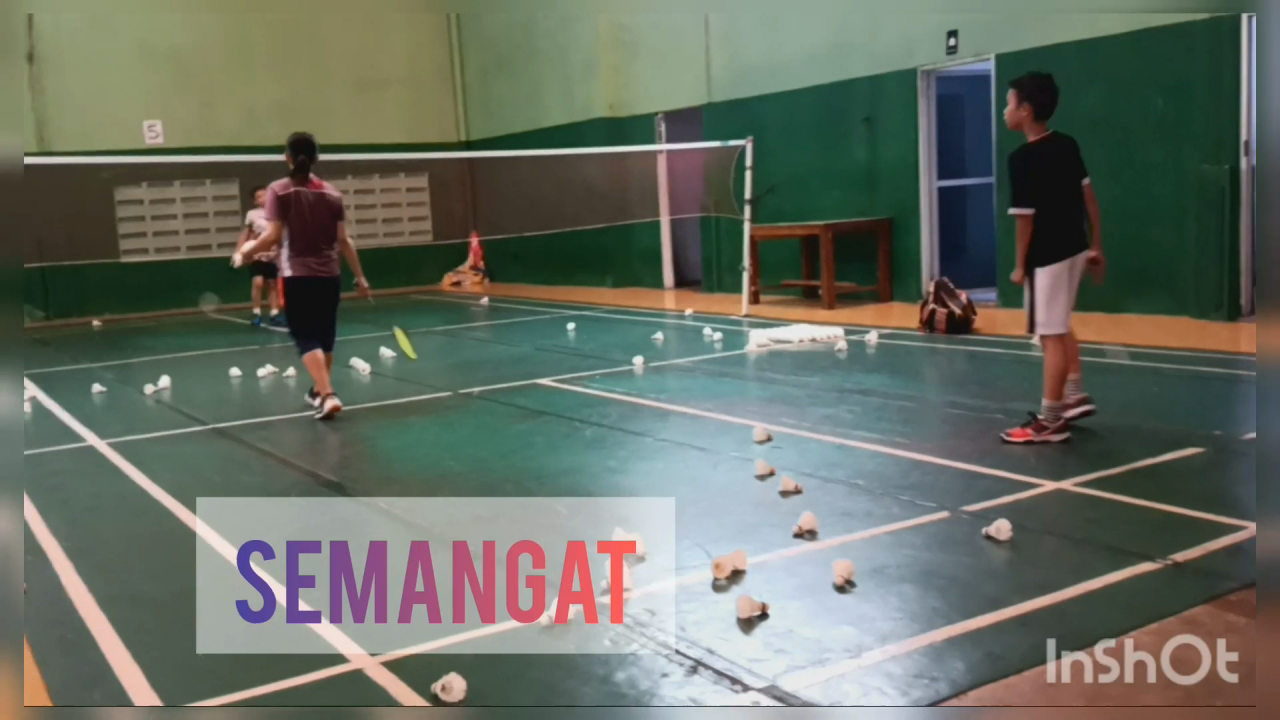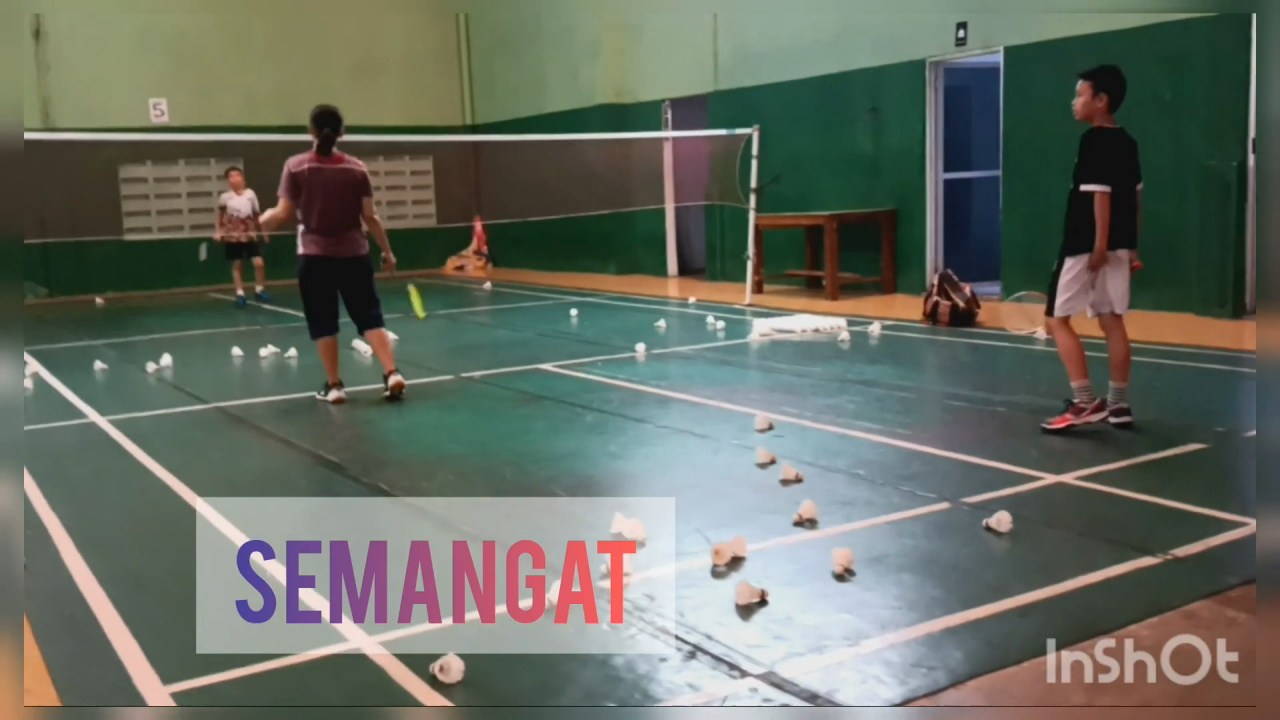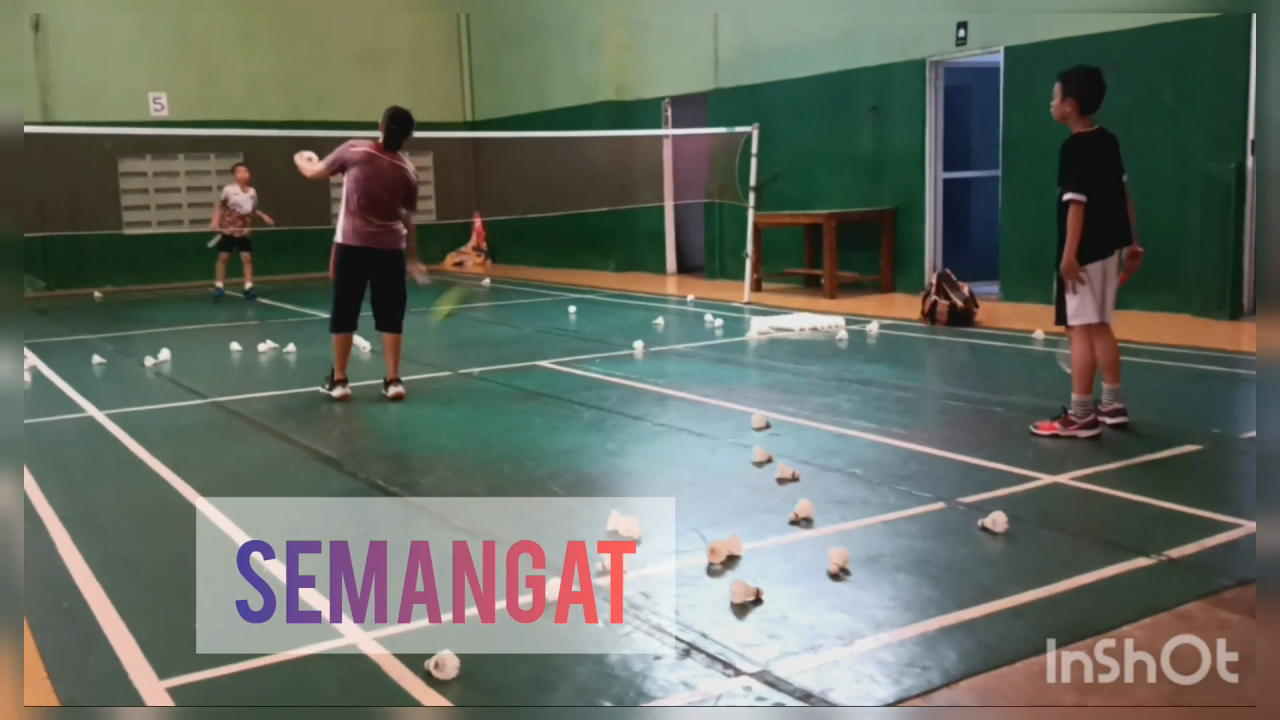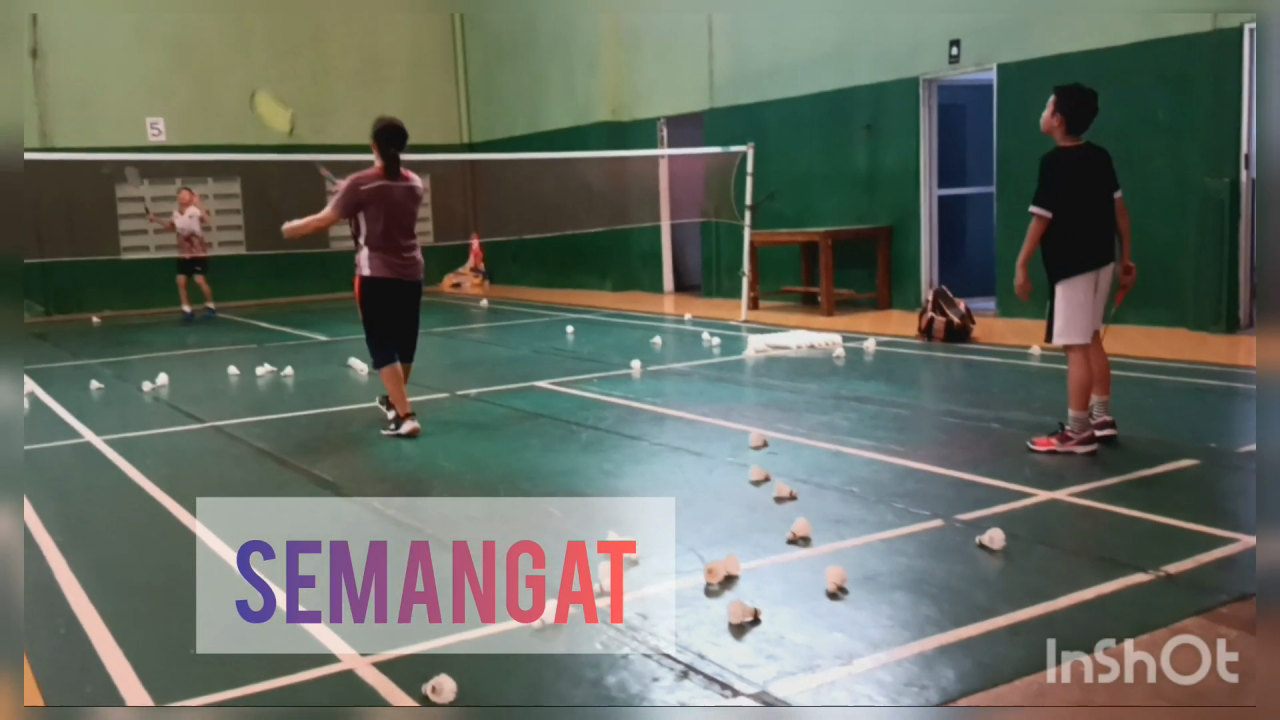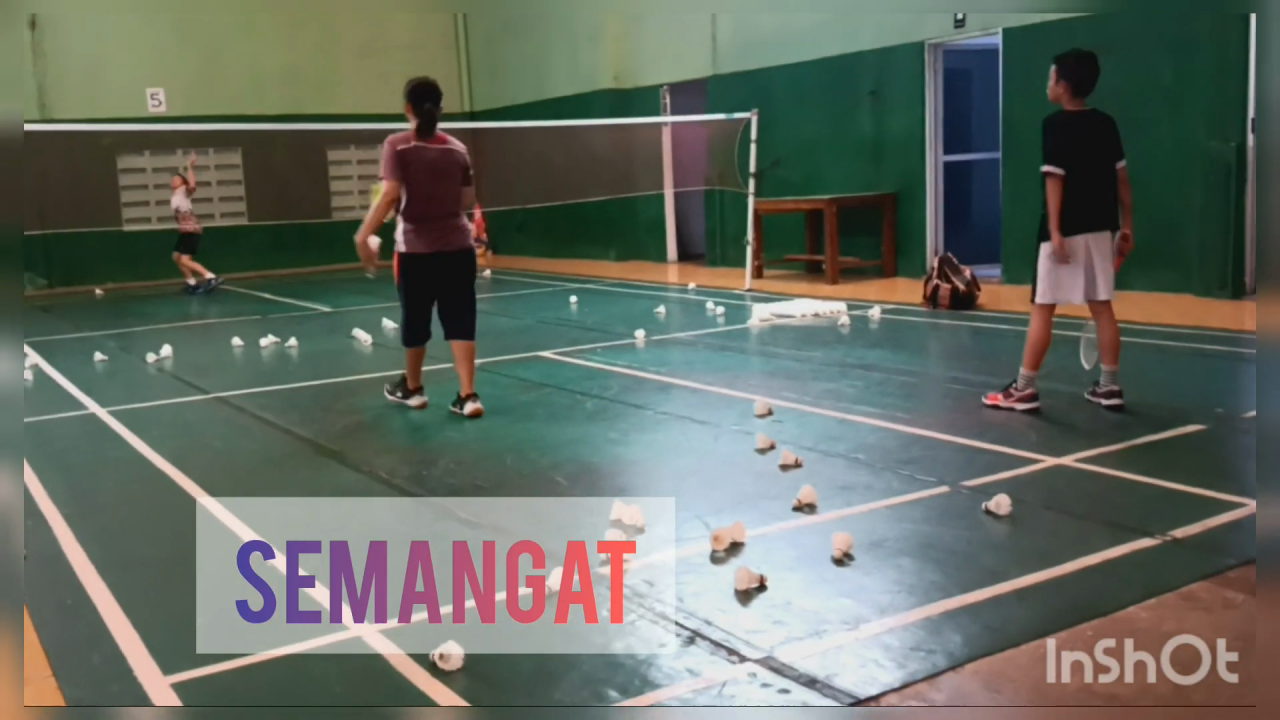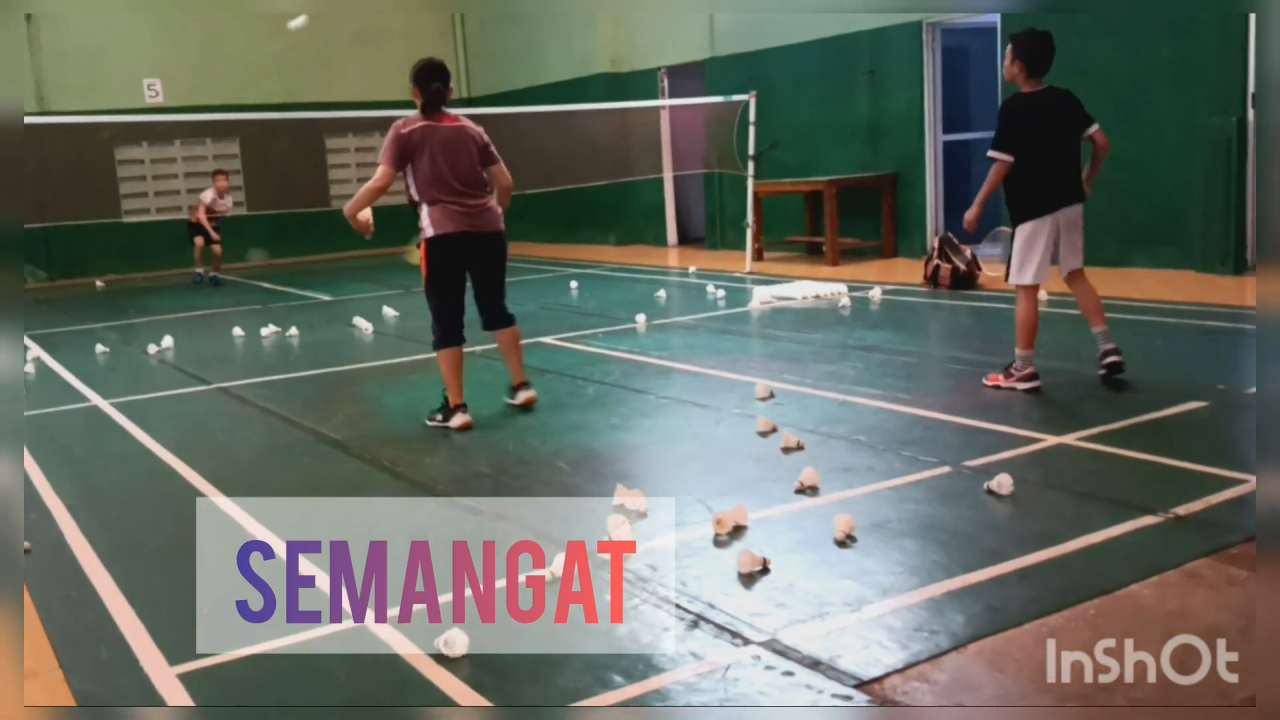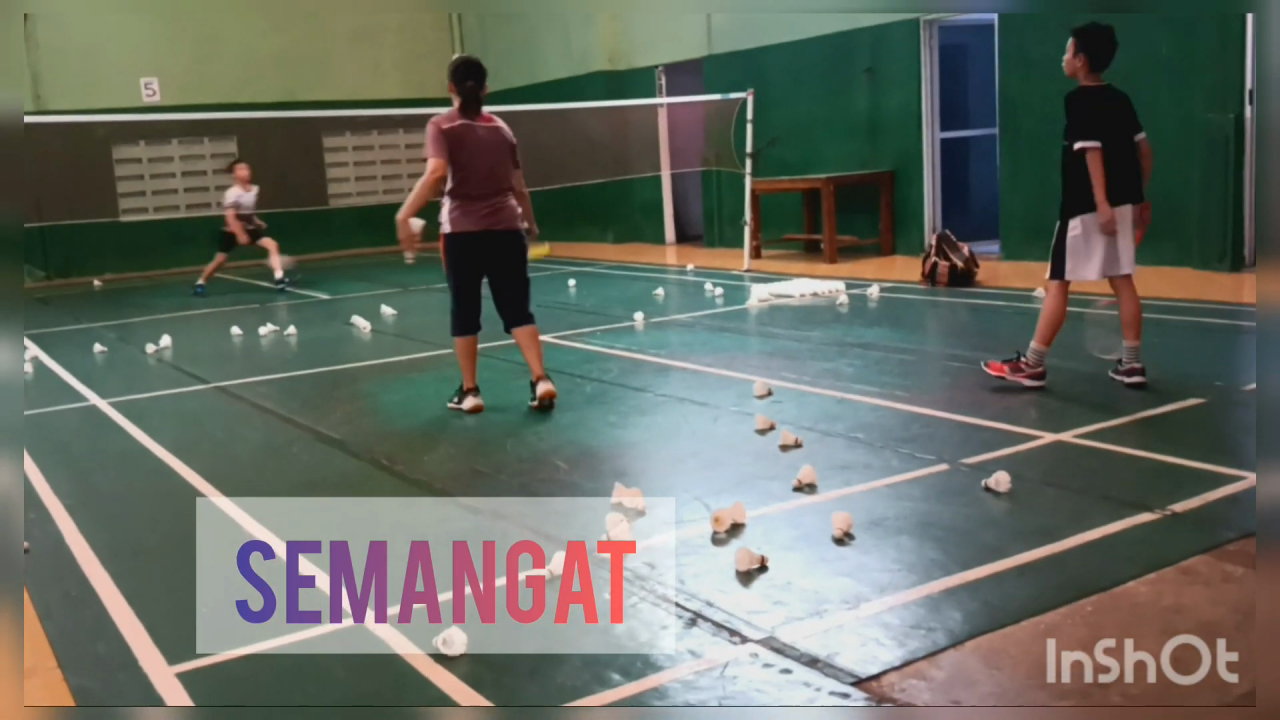
dt=0.7s
person 1, frame 1
left shoulder: (1022, 159)
right shoulder: (1067, 145)
left elbow: (1025, 218)
right elbow: (1088, 197)
left wrist: (1020, 265)
right wrist: (1095, 246)
left hip: (1047, 255)
right hip: (1073, 249)
left knee: (1050, 335)
right knee: (1058, 328)
left ankle: (1050, 421)
right ankle: (1075, 396)
person 1, frame 2
left shoulder: (1093, 139)
right shoulder: (1127, 142)
left elbow: (1100, 195)
right elbow: (1135, 197)
left wrist: (1100, 244)
right wrist: (1130, 247)
left hip: (1085, 247)
right hip: (1119, 246)
left knee: (1057, 320)
right knee: (1111, 322)
left ankle: (1085, 402)
right ankle: (1118, 403)
person 1, frame 3
left shoulder: (1074, 148)
right shoulder: (1108, 141)
left elbow: (1076, 204)
right elbow: (1124, 193)
left wrist: (1068, 255)
right wrist: (1132, 242)
left hip: (1085, 253)
right hip: (1109, 247)
left knee: (1079, 329)
right knee: (1100, 326)
left ankle: (1081, 416)
right ankle: (1112, 404)
person 1, frame 4
left shoulder: (1054, 162)
right shoulder: (1100, 157)
left elbow: (1041, 219)
right elbow: (1120, 209)
left wrist: (1021, 265)
right wrist: (1126, 257)
left hip: (1071, 265)
right hip: (1101, 260)
left knee: (1075, 346)
right knee: (1091, 339)
left ankle: (1078, 432)
right ankle: (1102, 417)
person 1, frame 5
left shoulder: (1056, 125)
right shoulder: (1107, 124)
left elbow: (1054, 180)
right elbow: (1122, 179)
left wrist: (1054, 232)
right wrist: (1126, 226)
left hip: (1067, 232)
right hip: (1100, 229)
left knee: (1043, 309)
right knee: (1102, 307)
left ankle: (1025, 389)
right ankle: (1109, 386)
person 1, frame 6
left shoulder: (1013, 108)
right shoulder: (1067, 100)
left elbow: (1002, 164)
right elbow: (1101, 142)
left wrist: (977, 206)
right wrist: (1086, 180)
left hip: (1032, 208)
right hip: (1069, 202)
left knee: (1026, 288)
right knee: (1076, 276)
left ankle: (1022, 369)
right ankle: (1107, 347)
person 1, frame 7
left shoulder: (1078, 100)
right shoulder: (1121, 99)
left elbow: (1092, 153)
right elbow: (1144, 151)
left wrist: (1100, 204)
right wrist: (1142, 198)
left hip: (1088, 207)
right hip: (1123, 203)
left knee: (1058, 284)
right knee: (1123, 281)
left ankle: (1033, 364)
right ankle: (1131, 363)
person 2, frame 1
left shoulder: (279, 190)
right shoulder: (331, 193)
left elbow: (273, 236)
right elbow: (343, 240)
left wrist: (248, 250)
right wrist: (359, 276)
left hip: (297, 274)
right hip: (328, 274)
left knee: (306, 336)
right knee: (324, 336)
left ankle: (327, 396)
right ankle: (319, 391)
person 2, frame 2
left shoulder: (296, 166)
right shoulder: (356, 168)
left elbow: (284, 213)
right elbow: (370, 217)
left wrist: (265, 218)
right wrist: (387, 251)
left hip: (315, 255)
right hip: (354, 254)
left knee: (323, 322)
right knee: (369, 315)
left ankle: (333, 386)
right ankle: (392, 373)
person 2, frame 3
left shoulder: (355, 149)
right shoulder: (408, 172)
left elbow: (314, 172)
right elbow: (407, 221)
left wrist: (301, 159)
right wrist: (413, 258)
left hip: (352, 244)
right hip: (391, 247)
left knee: (344, 315)
right knee: (390, 315)
left ankle: (338, 381)
right ankle: (393, 381)
person 2, frame 4
left shoulder: (360, 184)
right shoulder: (415, 184)
left elbow: (325, 220)
left wrist: (292, 227)
left hip: (376, 275)
right hip: (411, 274)
left knee: (383, 346)
right knee: (404, 343)
left ankle: (405, 416)
right ankle: (395, 400)
person 2, frame 5
left shoulder: (398, 145)
right shoulder: (457, 149)
left elbow: (389, 195)
right elbow: (468, 202)
left wrist: (363, 234)
left hip: (417, 248)
right hip: (458, 245)
left knee: (415, 322)
right knee: (460, 319)
left ankle: (411, 388)
right ankle: (468, 396)
person 2, frame 6
left shoulder: (405, 130)
right shoulder: (471, 130)
left elbow: (381, 182)
right elbow: (504, 182)
left wrist: (352, 210)
right wrist: (495, 210)
left hip: (443, 235)
right hip: (487, 230)
left knee: (446, 321)
right knee: (496, 310)
left ankle: (456, 407)
right ankle: (521, 385)
person 2, frame 7
left shoulder: (443, 126)
right shoulder: (501, 130)
left elbow: (435, 175)
right elbow: (518, 186)
left wrist: (404, 215)
right wrist: (528, 222)
left hip: (463, 231)
right hip: (506, 228)
left knee: (464, 311)
right knee: (518, 310)
left ankle: (469, 391)
right ankle: (540, 381)
